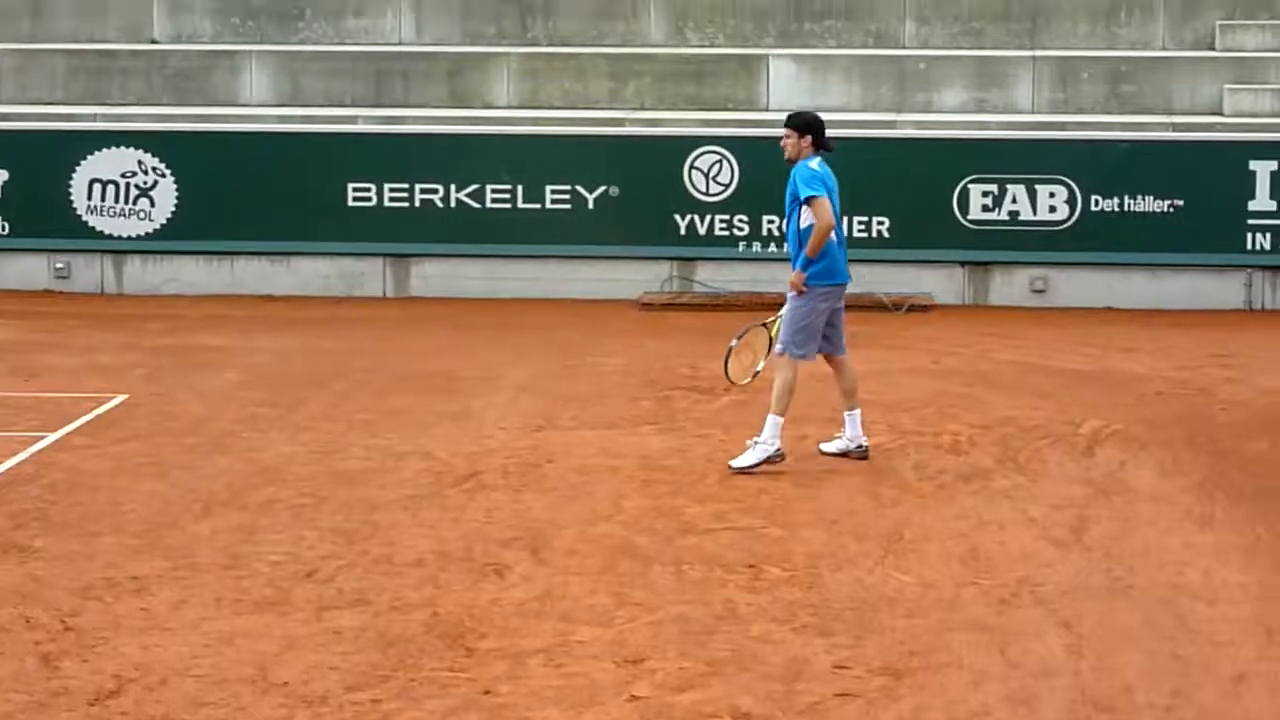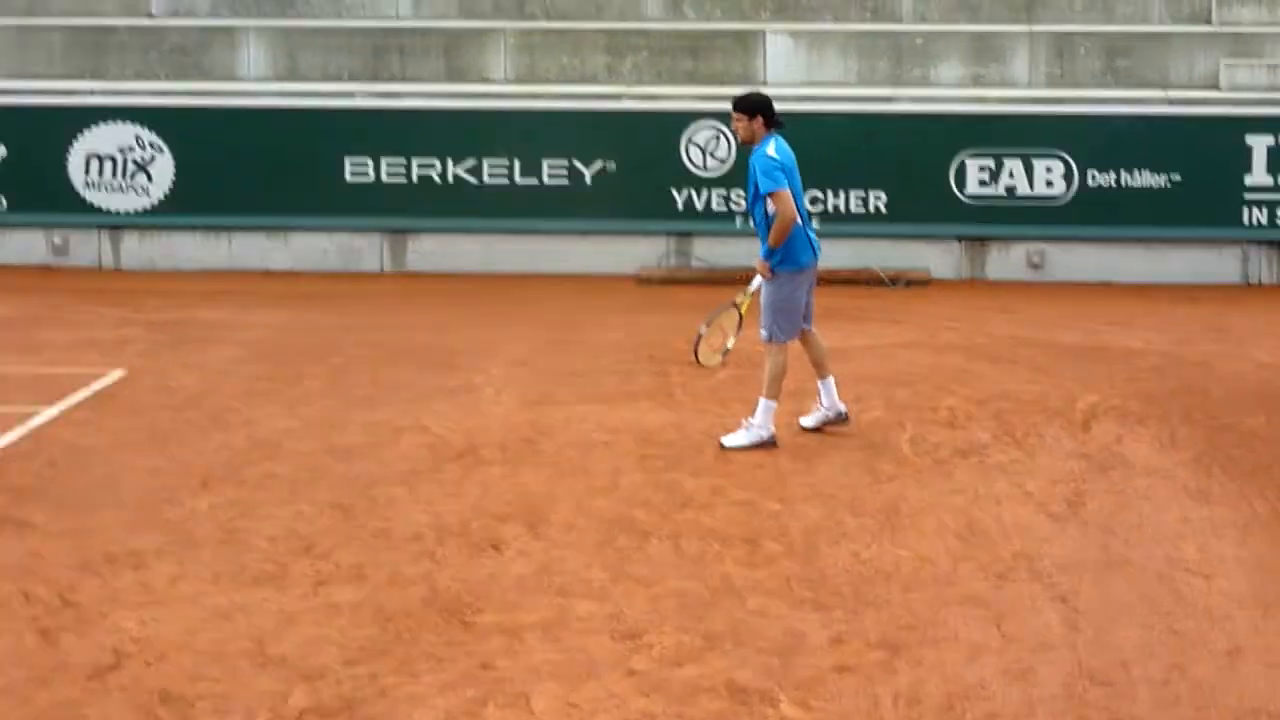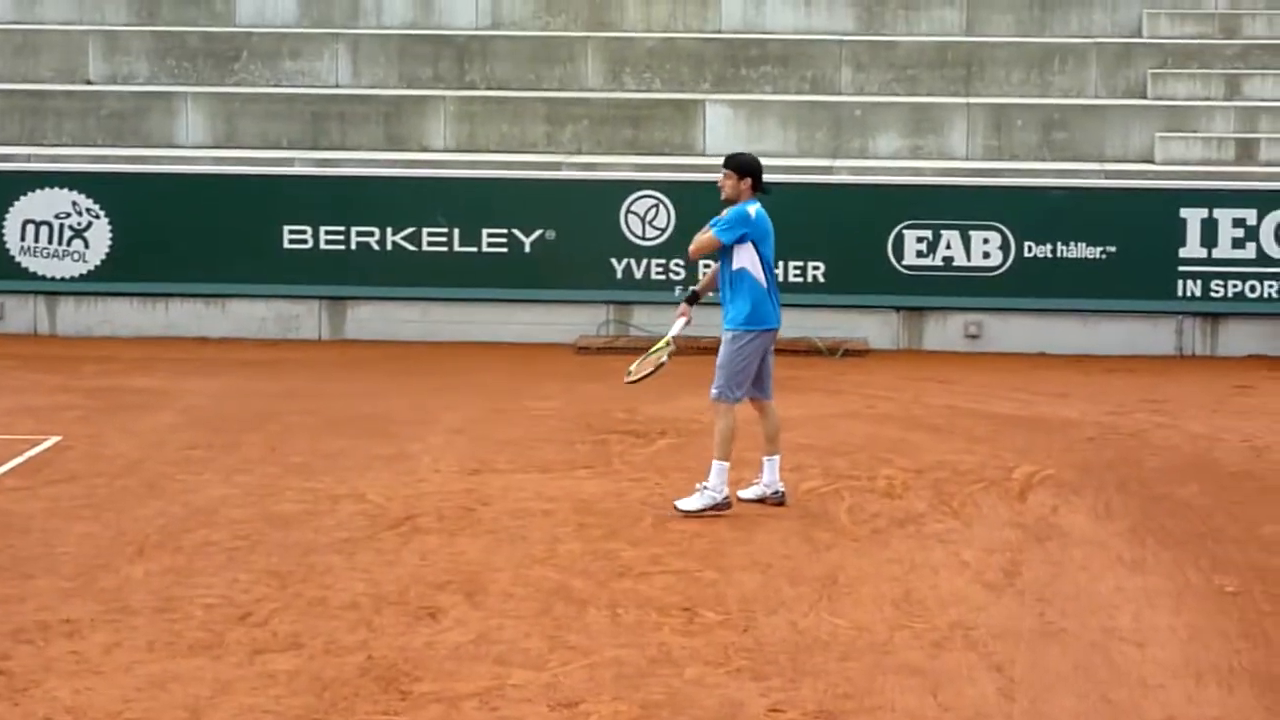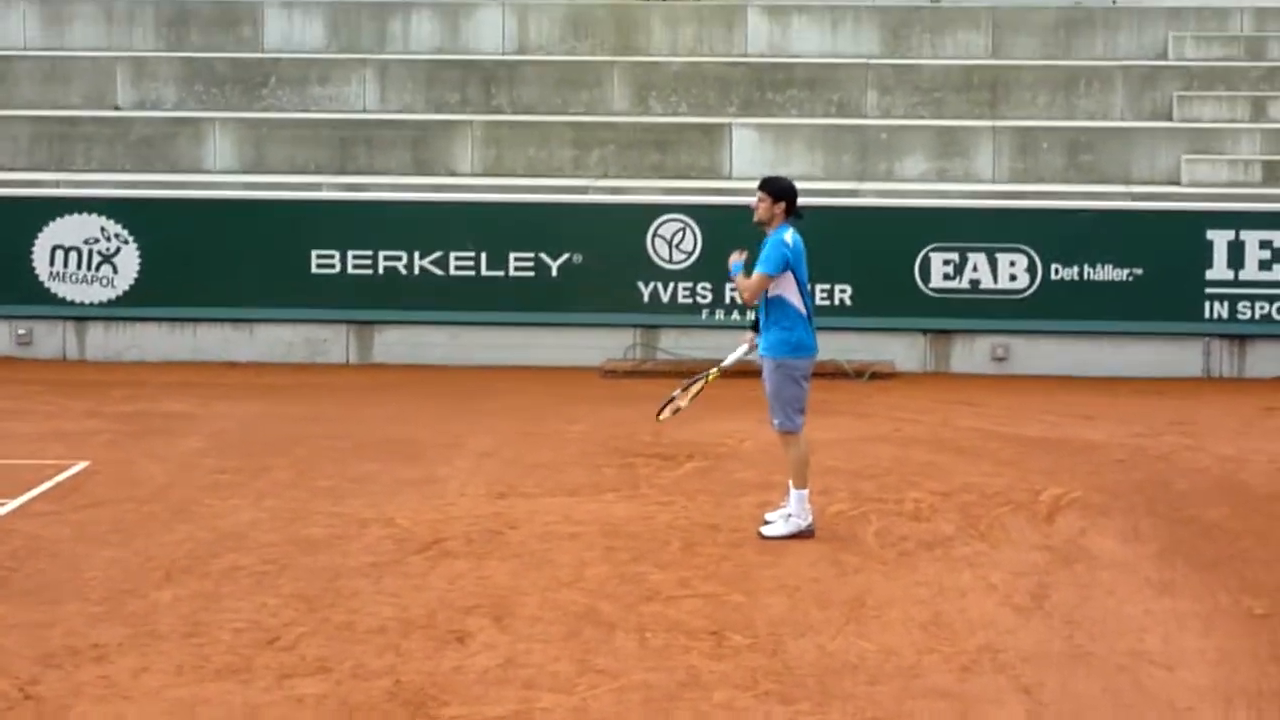
dt=0.5s
person 1, frame 1
left shoulder: (806, 172)
right shoulder: (820, 171)
left elbow: (826, 223)
left wrist: (801, 268)
left hip: (815, 279)
right hip: (831, 277)
left knee: (786, 356)
right knee: (836, 355)
left ankle: (769, 443)
right ankle: (855, 437)
person 1, frame 2
left shoulder: (764, 159)
right shoulder: (776, 147)
left elbow: (786, 215)
left wrist: (766, 255)
left hip: (786, 260)
right hip: (802, 254)
left knee: (774, 340)
right knee: (803, 330)
left ankle: (762, 427)
right ankle: (831, 405)
person 1, frame 3
left shoulder: (744, 215)
right shoulder: (749, 216)
left elbow: (695, 250)
right elbow: (724, 266)
left wrist: (717, 221)
right wrist: (692, 298)
left hip: (747, 323)
right hip: (760, 320)
left knee: (723, 400)
right knee: (762, 400)
left ankle: (715, 487)
right ankle: (771, 483)
person 1, frame 4
left shoulder: (779, 242)
right shoulder: (784, 239)
left elbow: (749, 293)
left wrist: (735, 267)
right wrist: (759, 326)
left hip: (786, 349)
right hip: (785, 345)
left knee: (789, 430)
right knee: (788, 428)
left ankle: (800, 517)
right ankle: (797, 505)
